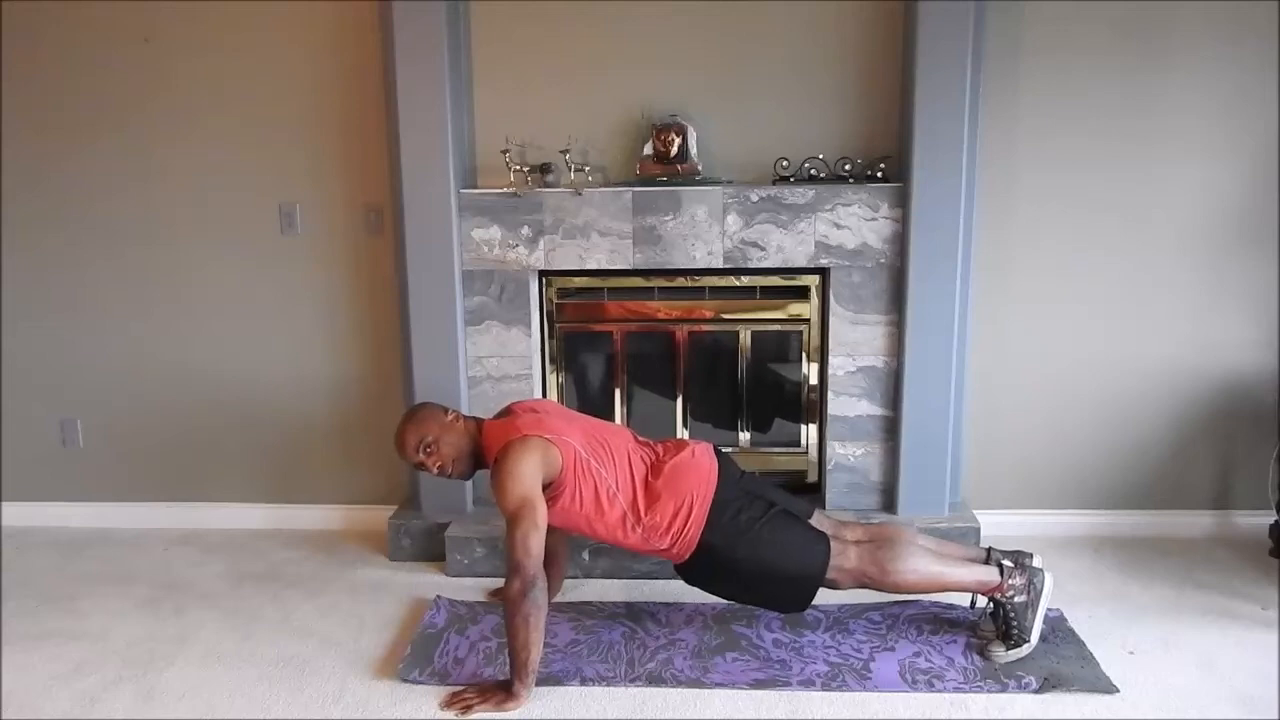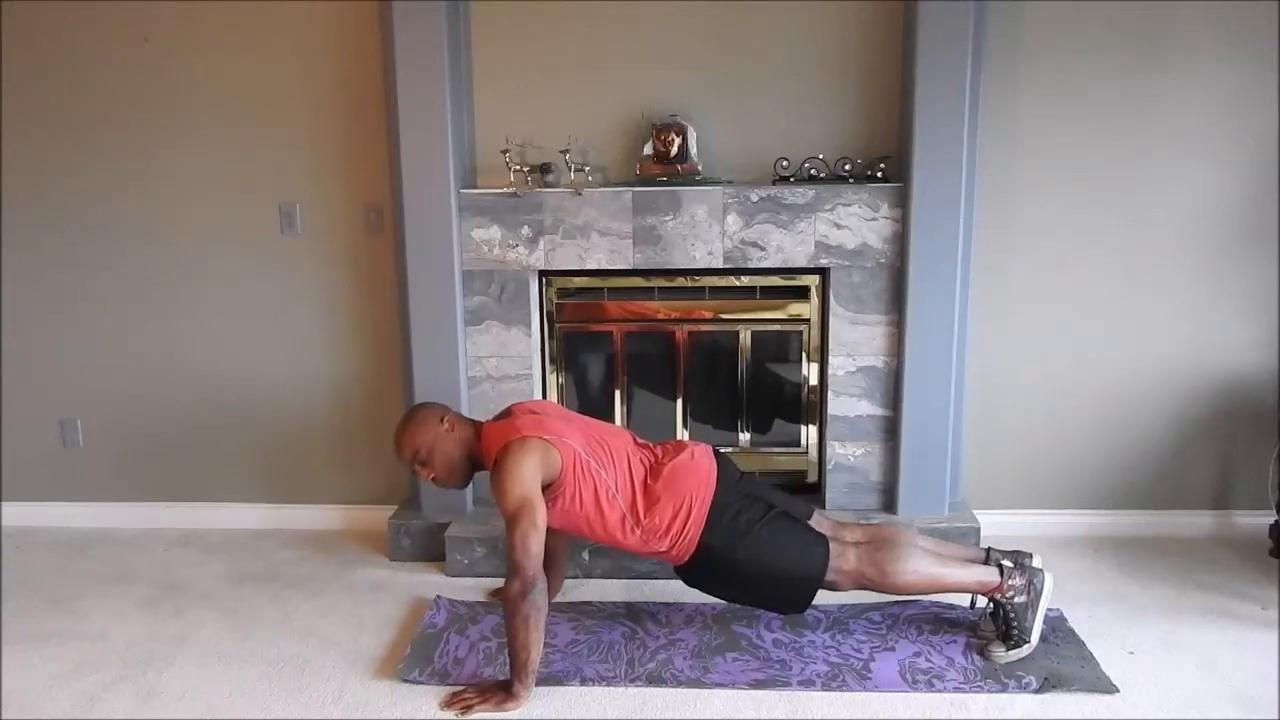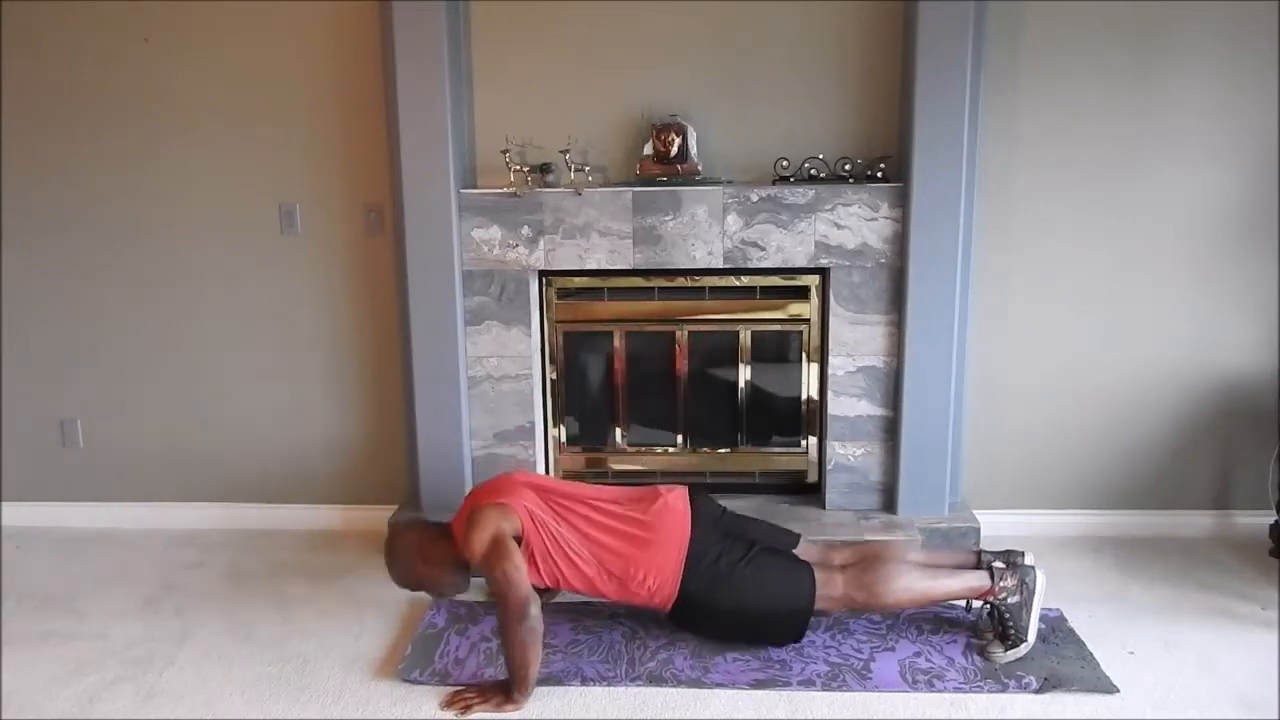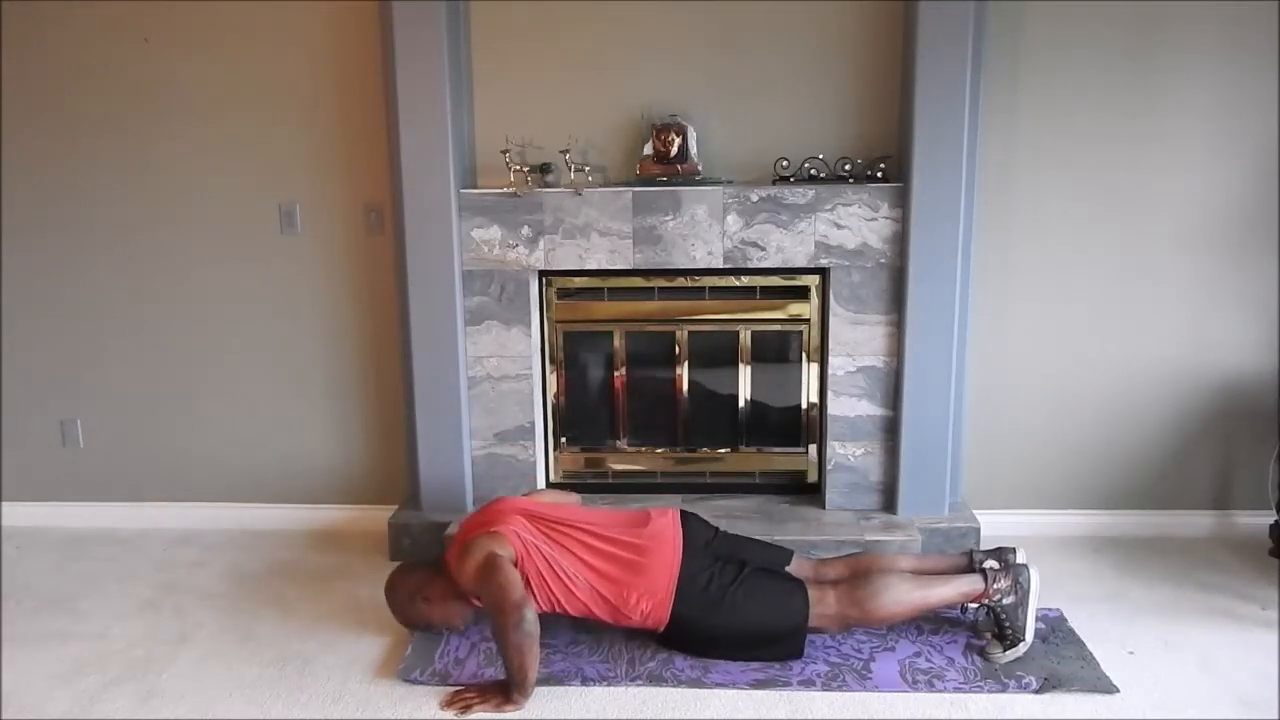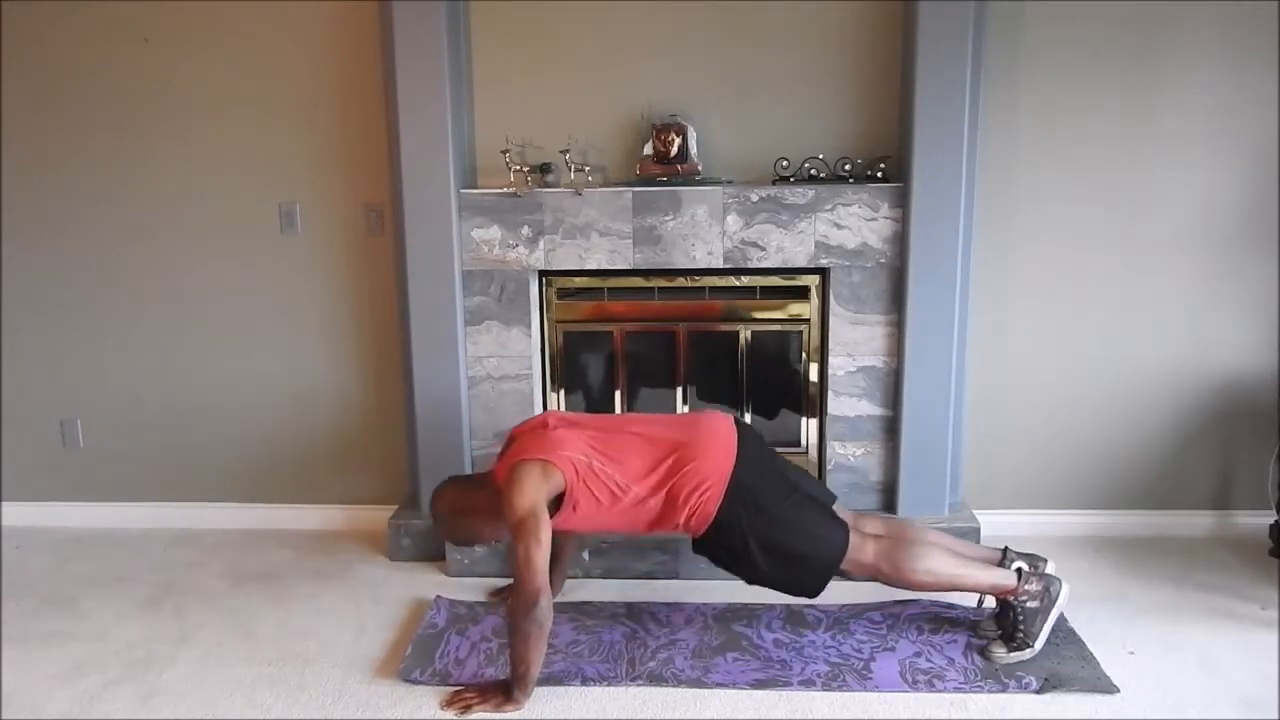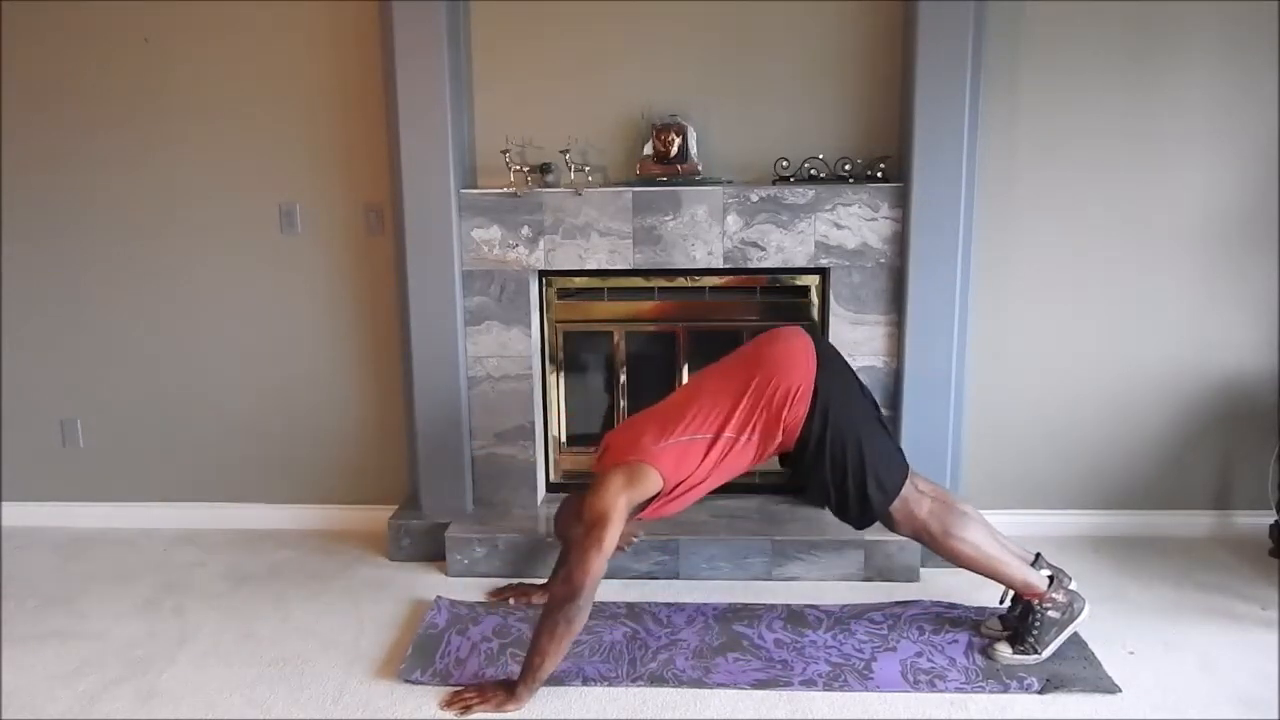
dt=0.7s
person 1, frame 1
left shoulder: (512, 463)
right shoulder: (518, 420)
left elbow: (524, 581)
right elbow: (556, 517)
right wrist: (543, 592)
left hip: (698, 518)
right hip: (697, 475)
left knee: (851, 566)
right knee: (844, 536)
left ankle: (1011, 580)
right ankle: (996, 560)
person 1, frame 2
left shoulder: (511, 464)
right shoulder: (516, 421)
left elbow: (525, 583)
right elbow: (558, 517)
right wrist: (543, 593)
left hip: (696, 521)
right hip: (696, 476)
left knee: (850, 569)
right knee: (846, 538)
left ankle: (1006, 584)
right ankle: (999, 562)
person 1, frame 3
left shoulder: (477, 533)
right shoulder: (496, 499)
left elbow: (520, 605)
right wrist: (533, 580)
left hip: (684, 571)
right hip: (679, 516)
left knee: (840, 590)
right knee: (832, 559)
left ankle: (1002, 587)
right ankle: (992, 565)
person 1, frame 4
left shoulder: (472, 558)
right shoulder: (491, 523)
left elbow: (516, 611)
right elbow: (569, 498)
left hip: (676, 593)
right hip: (671, 537)
left knee: (834, 606)
right knee: (824, 573)
left ankle: (996, 587)
right ankle: (984, 564)
person 1, frame 5
left shoulder: (519, 487)
right shoulder: (528, 444)
left elbow: (530, 601)
right wrist: (549, 584)
left hip: (716, 488)
right hip: (721, 446)
left knee: (860, 556)
right knee: (859, 530)
left ankle: (1026, 588)
right ankle: (1015, 566)
person 1, frame 6
left shoulder: (612, 492)
right shoulder: (616, 465)
left elbow: (575, 598)
right wrist: (545, 586)
left hip: (798, 387)
right hip: (793, 362)
left knee: (907, 509)
right knee: (907, 494)
left ankle: (1049, 594)
right ankle: (1037, 576)
